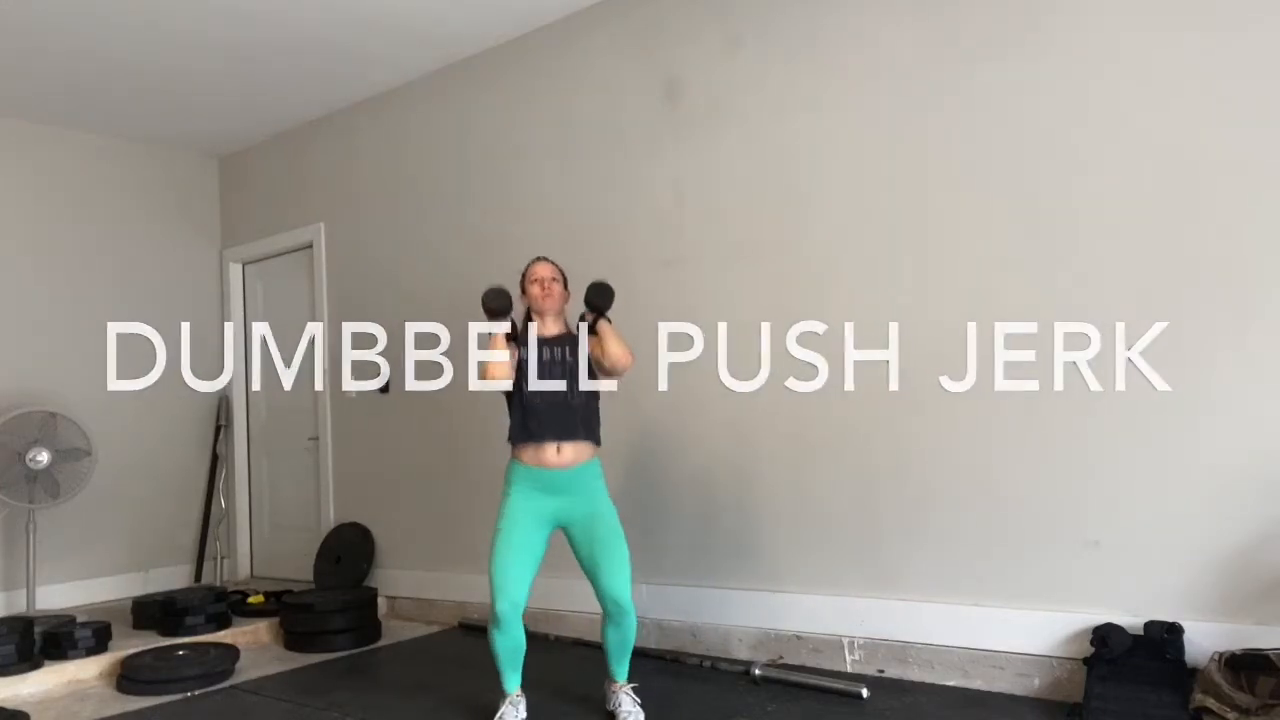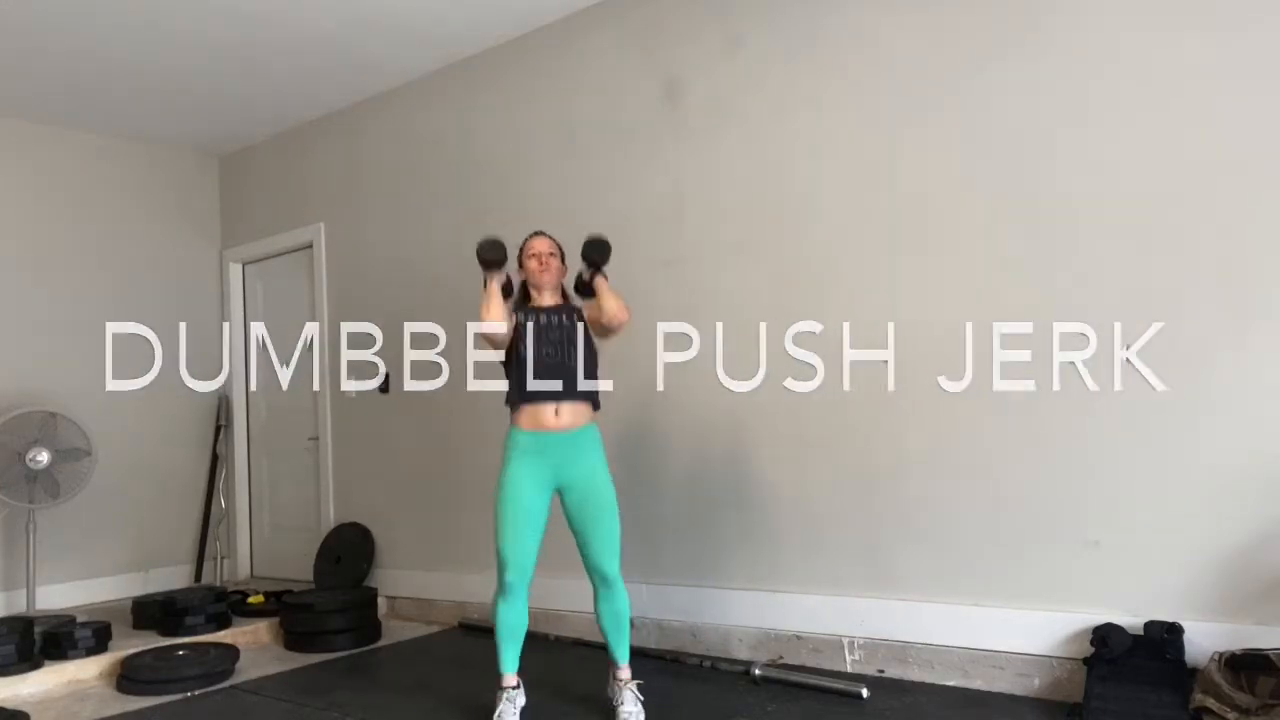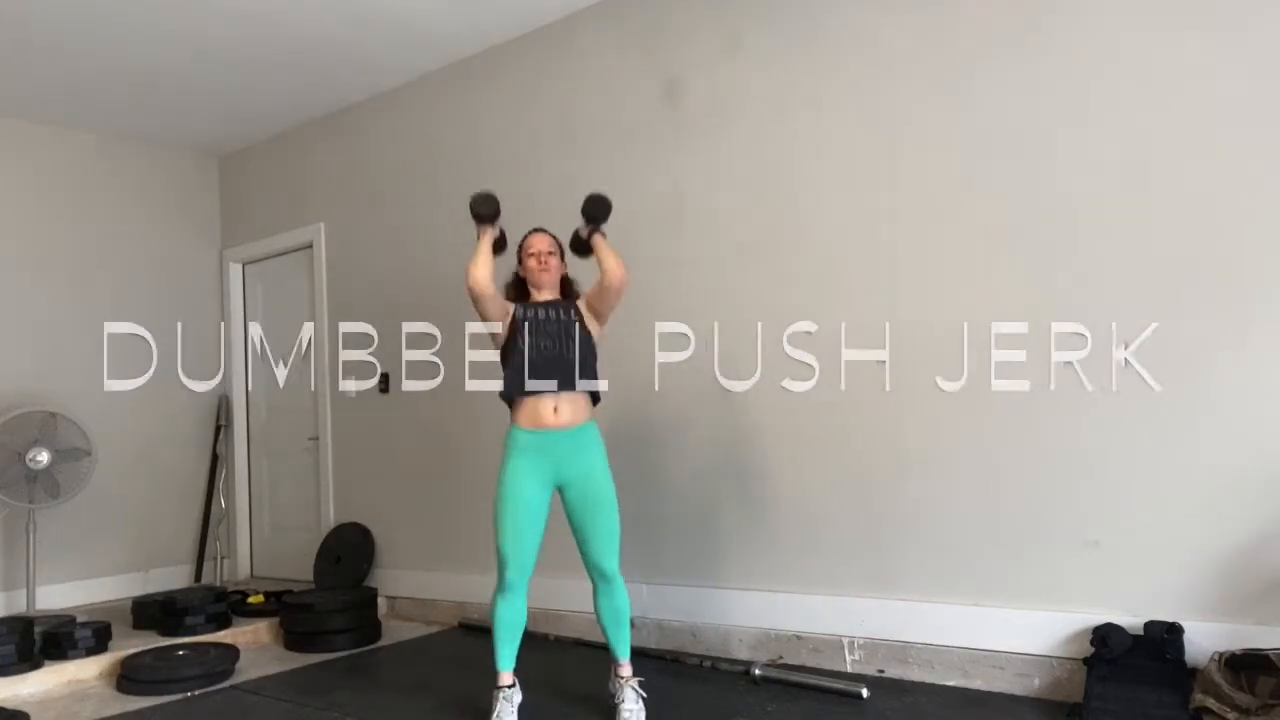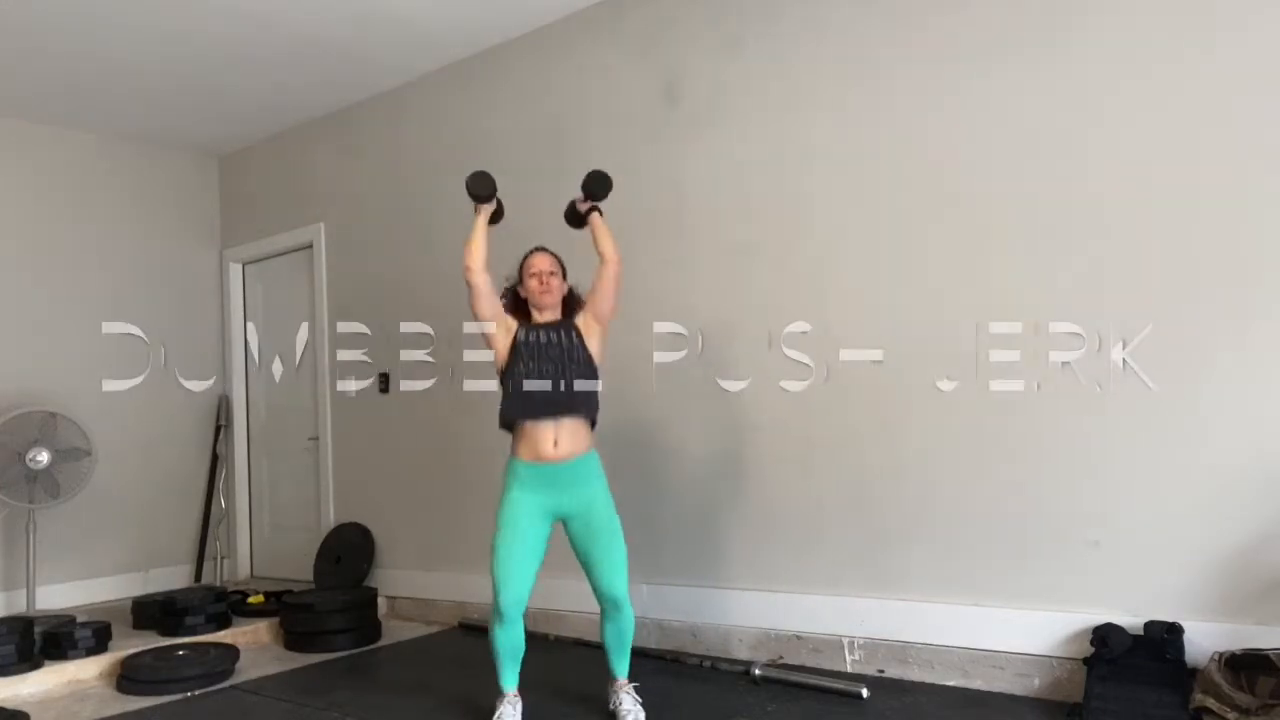
dt=0.1s
person 1, frame 1
left shoulder: (586, 346)
right shoulder: (515, 348)
left elbow: (621, 363)
right elbow: (495, 379)
left wrist: (600, 322)
right wrist: (500, 330)
left hip: (585, 488)
right hip: (527, 490)
left knee: (619, 597)
right knee: (505, 606)
person 1, frame 2
left shoulder: (583, 316)
right shoulder: (515, 321)
left elbow: (619, 318)
right elbow: (492, 325)
left wrist: (597, 282)
right wrist: (494, 284)
left hip: (583, 452)
right hip: (527, 454)
left knee: (606, 572)
right knee: (513, 578)
left ankle: (622, 678)
person 1, frame 3
left shoulder: (585, 309)
right shoulder: (509, 312)
left elbow: (618, 277)
right elbow: (478, 284)
left wrist: (596, 239)
right wrist: (486, 240)
left hip: (582, 449)
right hip: (527, 452)
left knee: (606, 569)
right knee: (512, 575)
left ankle: (623, 677)
person 1, frame 4
left shoulder: (584, 328)
right shoulder: (508, 333)
left elbow: (611, 266)
right elbow: (475, 273)
left wrist: (593, 214)
right wrist: (483, 217)
left hip: (584, 479)
right hip: (526, 484)
left knee: (614, 594)
right knee: (508, 601)
